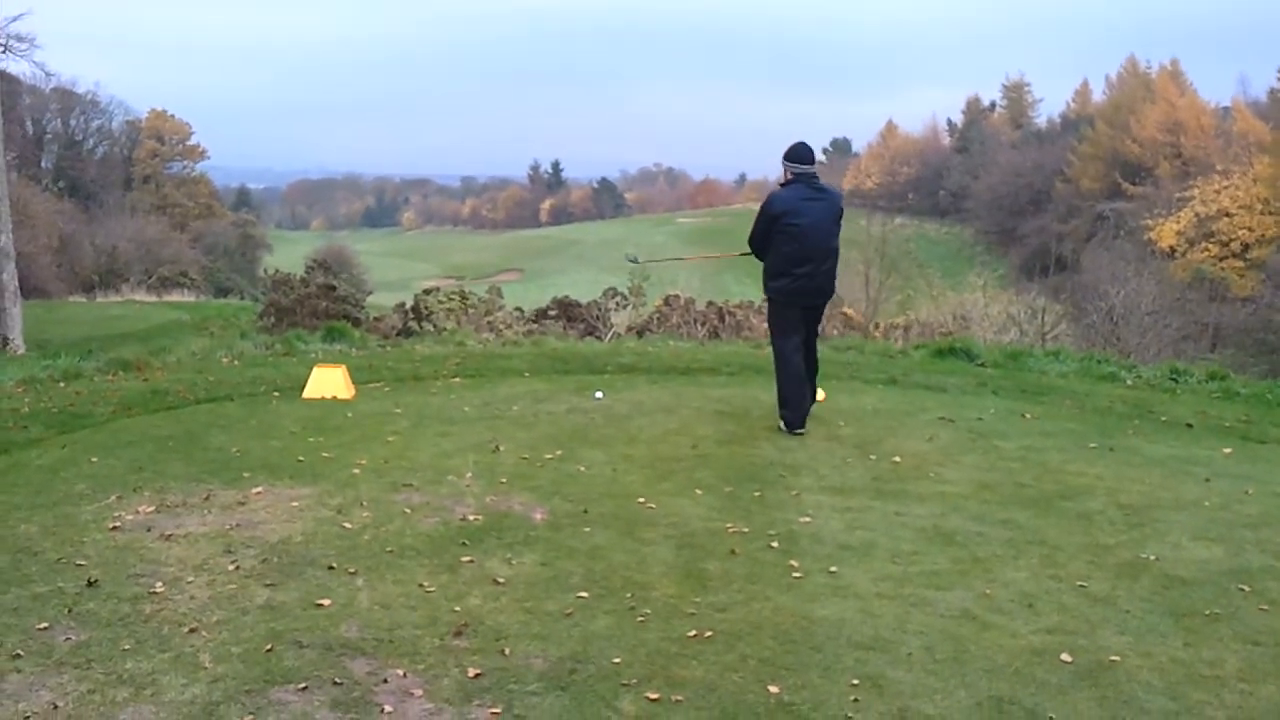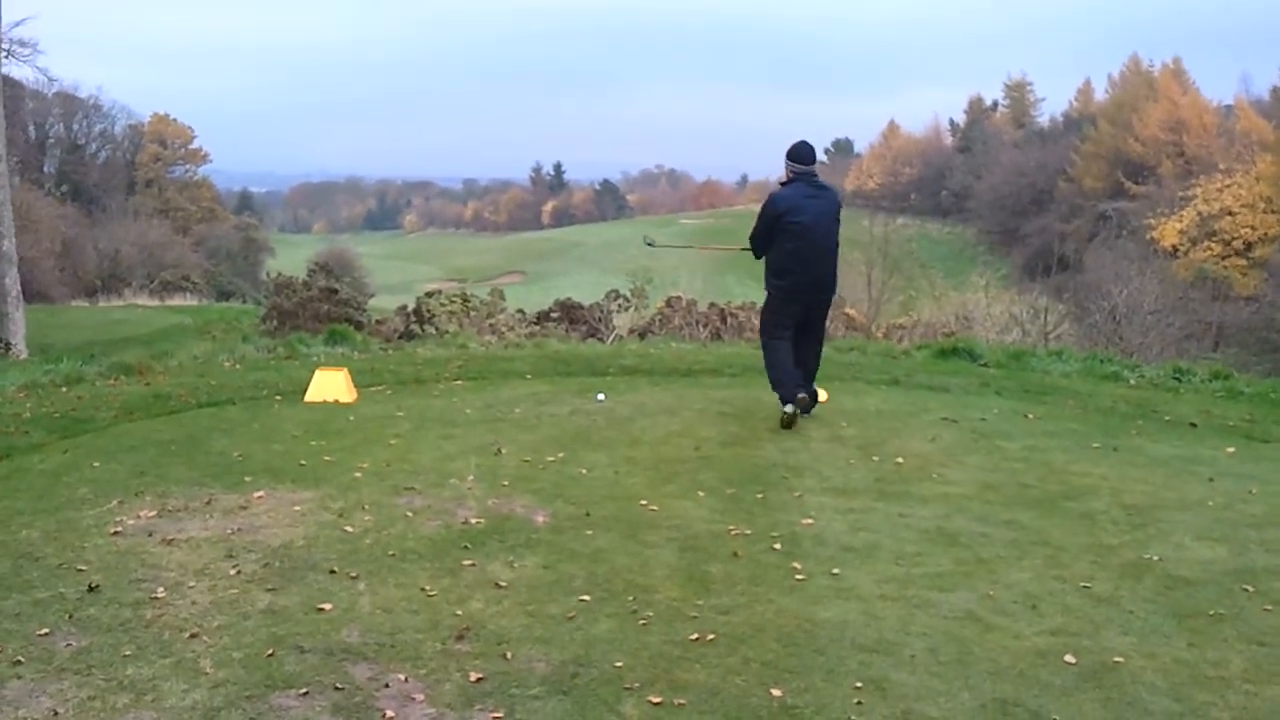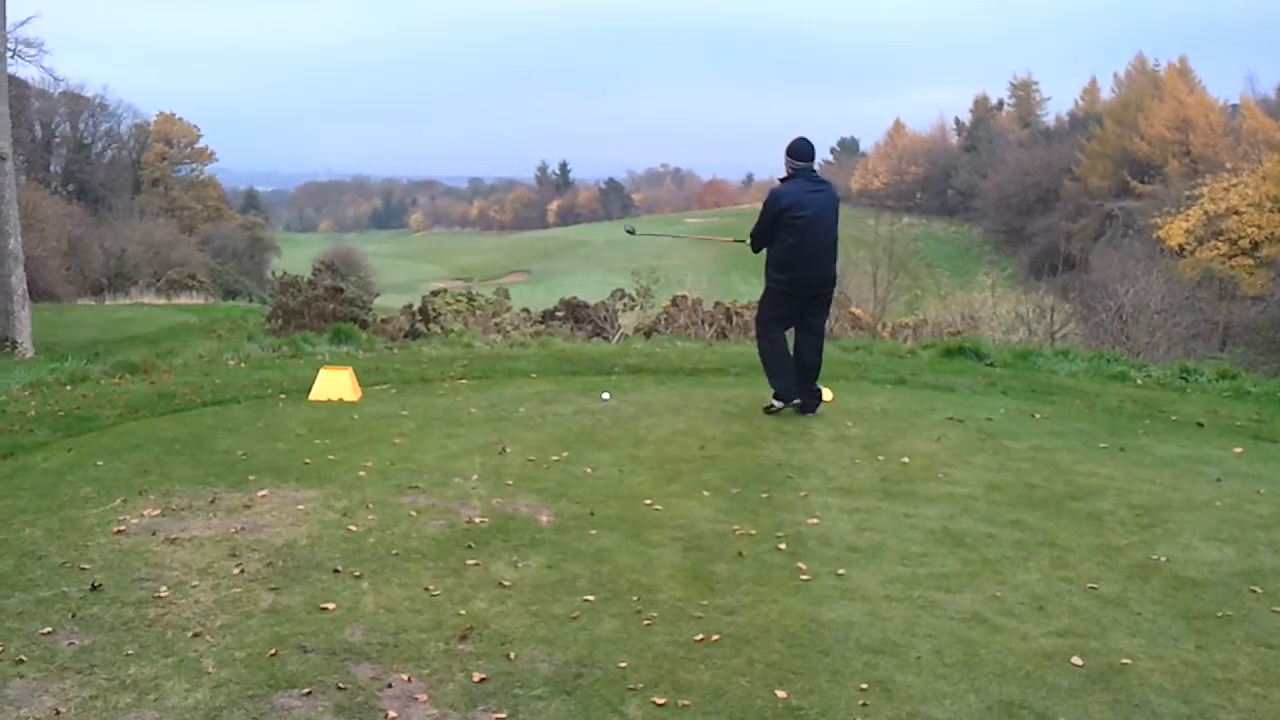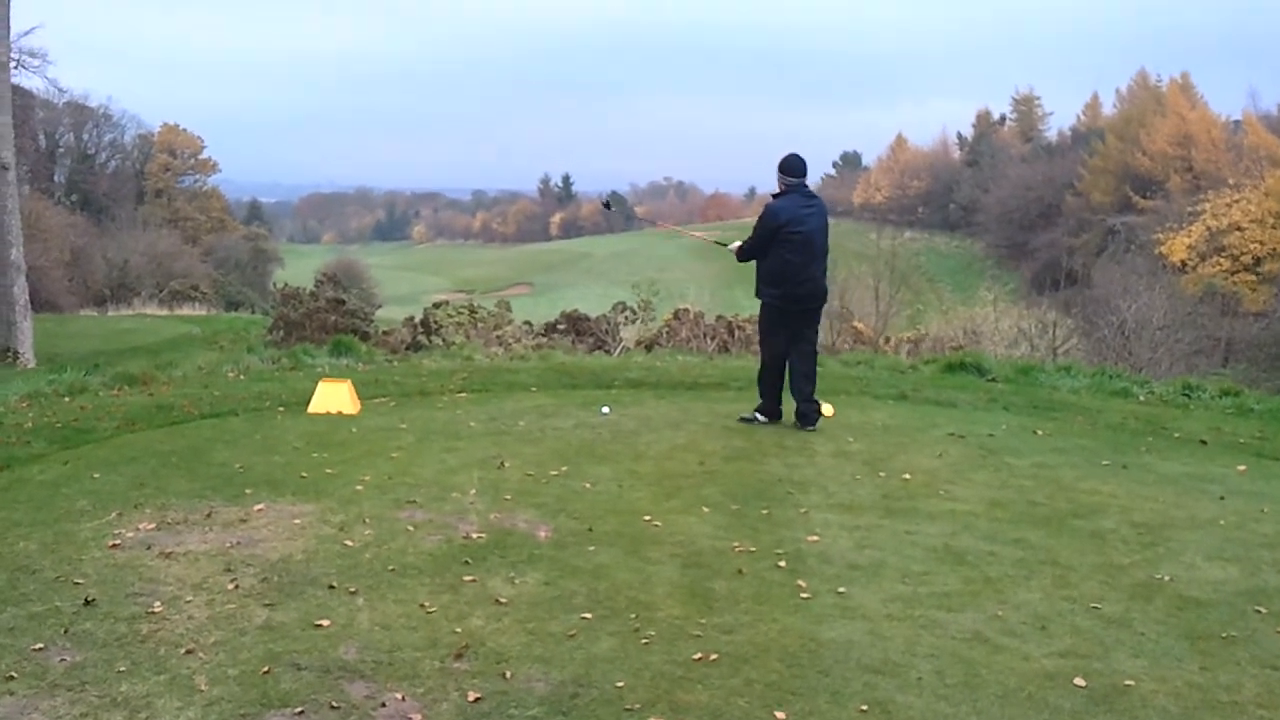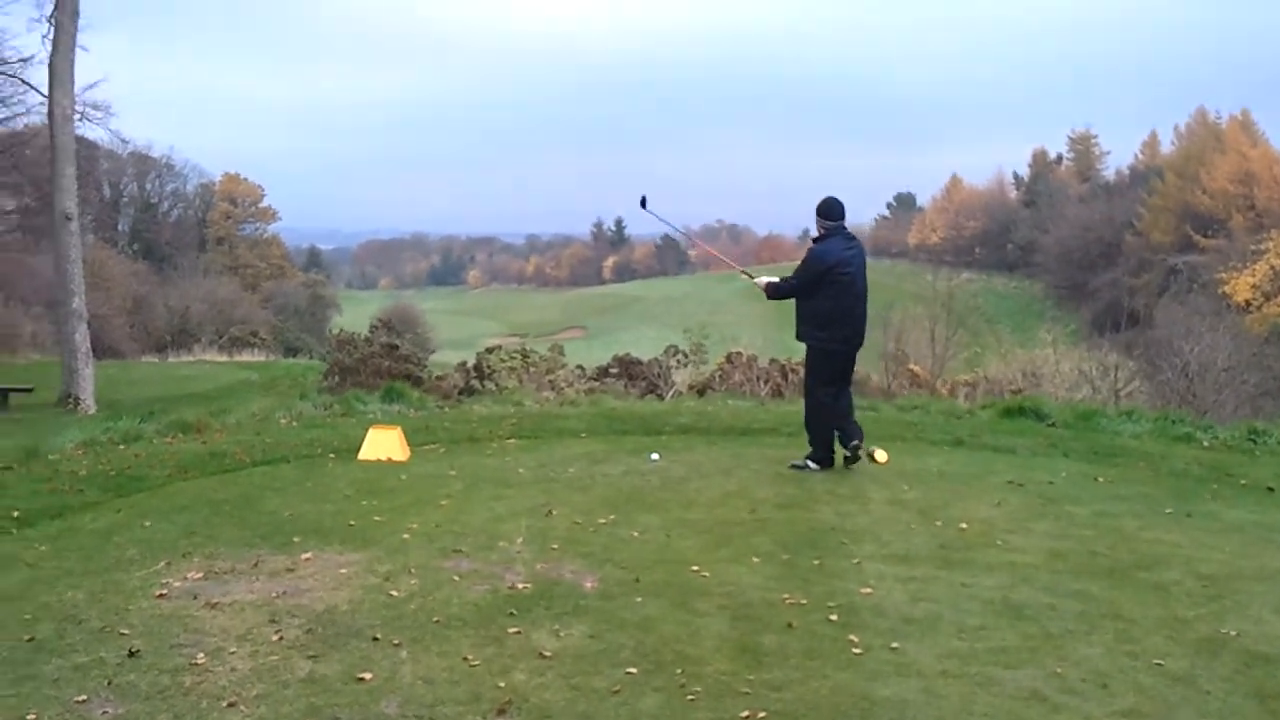
dt=0.2s
person 1, frame 1
left shoulder: (777, 200)
right shoulder: (834, 199)
left elbow: (757, 243)
left wrist: (771, 256)
left hip: (785, 287)
right hip: (820, 286)
left knee: (788, 348)
right knee: (807, 343)
left ankle: (794, 418)
right ankle: (804, 400)
person 1, frame 2
left shoulder: (779, 199)
right shoulder: (832, 197)
left elbow: (758, 240)
left wrist: (762, 252)
left hip: (786, 284)
right hip: (822, 284)
left knee: (776, 338)
right knee: (810, 340)
left ankle: (792, 395)
right ankle: (805, 397)
person 1, frame 3
left shoulder: (781, 194)
right shoulder: (829, 192)
left elbow: (760, 235)
left wrist: (755, 243)
left hip: (786, 279)
right hip: (822, 279)
left knee: (769, 330)
right knee: (811, 337)
left ankle: (787, 392)
right ankle: (808, 398)
person 1, frame 4
left shoulder: (776, 209)
right shoulder: (818, 206)
left elbow: (755, 246)
left wrist: (739, 250)
right wrist: (747, 247)
left hip: (780, 294)
right hip: (812, 293)
left knee: (773, 352)
right knee: (804, 353)
left ankle: (769, 410)
right ankle: (807, 413)
person 1, frame 5
left shoulder: (821, 253)
right shoulder: (854, 247)
left elbow: (797, 286)
left wrist: (769, 286)
right wrist: (781, 281)
left hip: (826, 335)
right hip: (851, 333)
left knee: (819, 394)
right knee: (840, 388)
left ankle: (821, 456)
right ankle: (851, 438)
